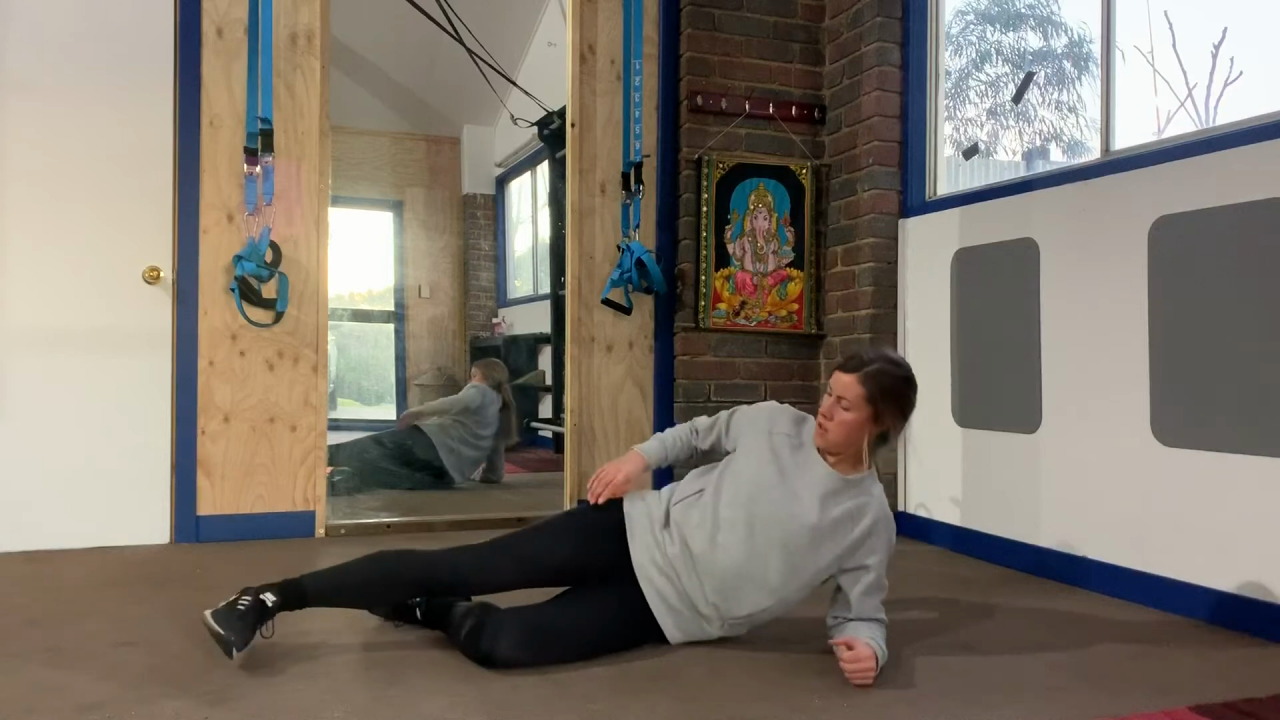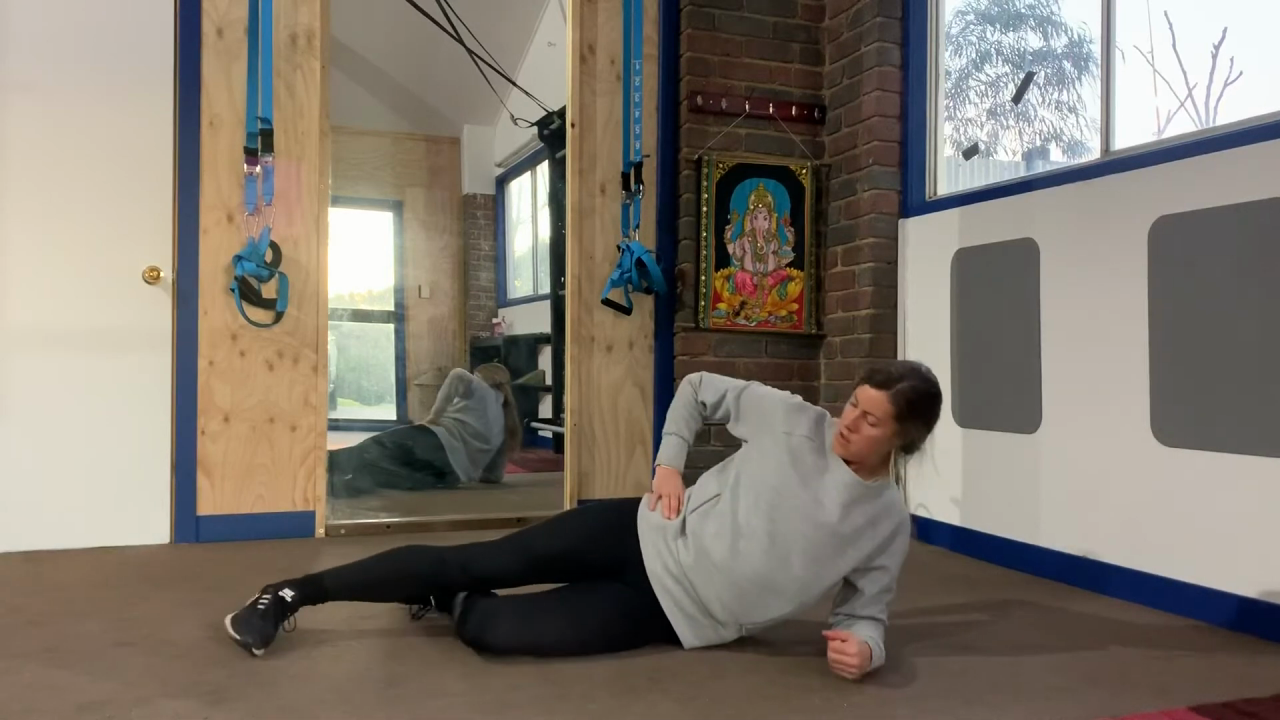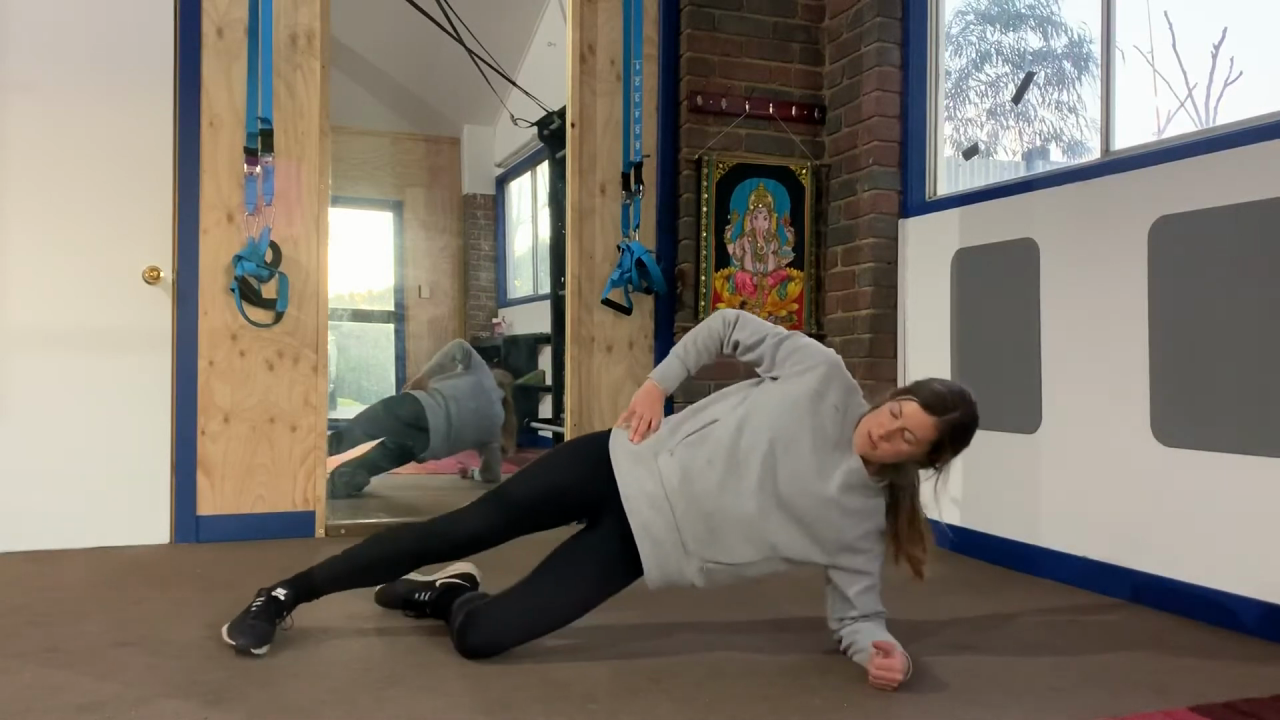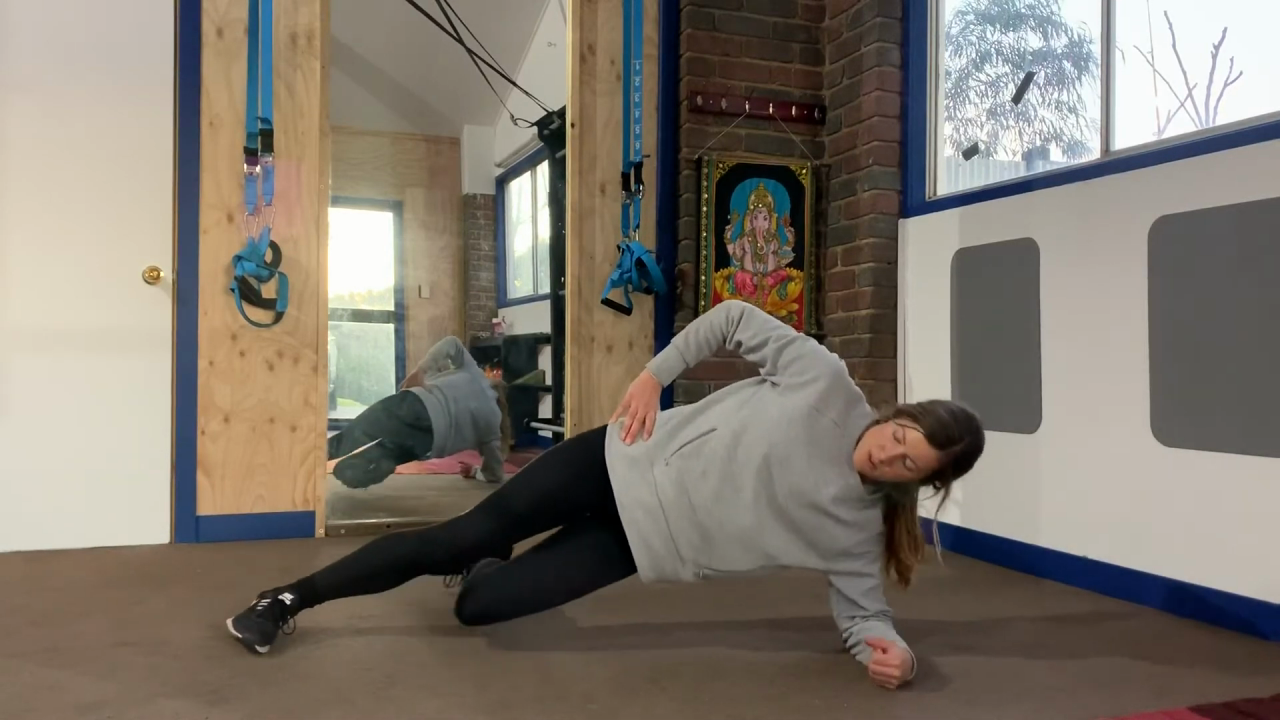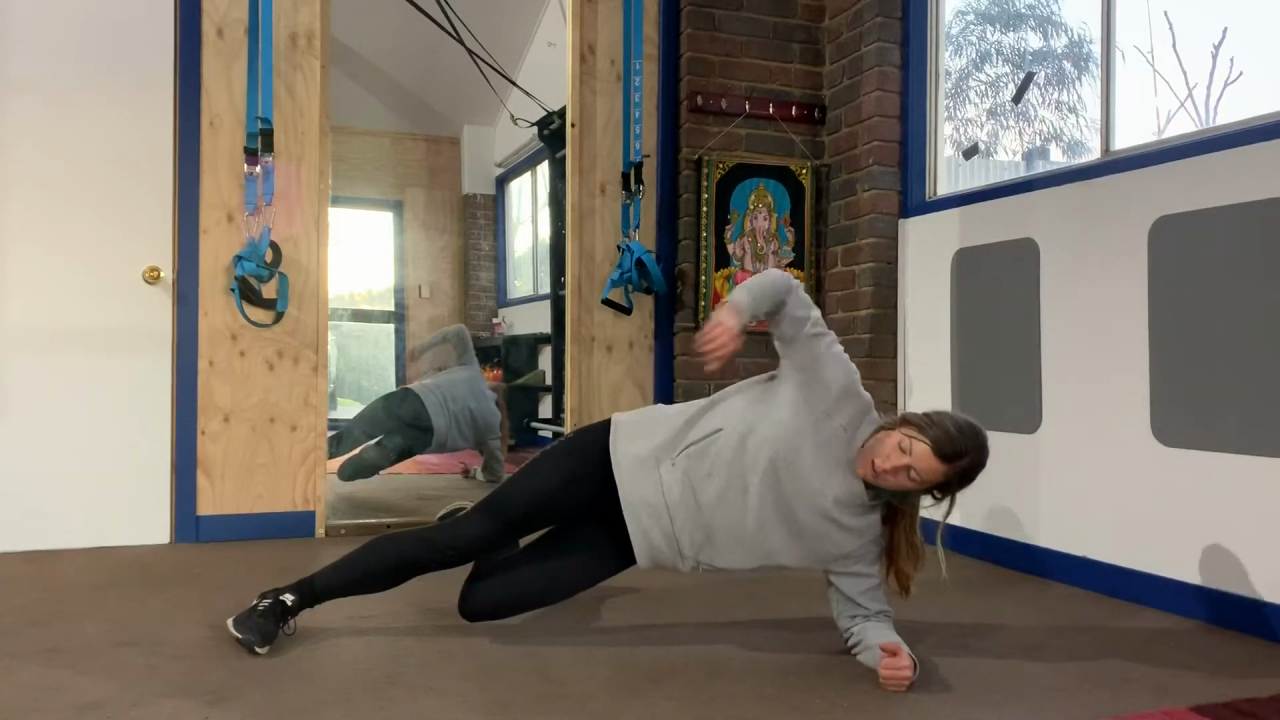
dt=1s
person 1, frame 1
left shoulder: (868, 520)
right shoulder: (777, 424)
left elbow: (859, 612)
right elbow: (704, 430)
left wrist: (866, 648)
right wrist: (640, 455)
left hip: (665, 611)
right hip: (634, 534)
left knee: (504, 643)
right knee: (459, 566)
left ankle: (438, 616)
right ankle: (273, 599)
person 1, frame 2
left shoulder: (886, 525)
right shoulder: (794, 419)
left elbow: (862, 610)
right elbow: (696, 388)
left wrist: (863, 646)
right wrist: (667, 466)
left hip: (672, 611)
right hip: (646, 536)
left knee: (490, 627)
right knee: (474, 560)
left ankle: (450, 601)
right ankle: (292, 593)
person 1, frame 3
left shoulder: (860, 518)
right shoulder: (822, 374)
left elbow: (856, 608)
right elbow: (729, 326)
left wrist: (884, 650)
right wrist: (658, 383)
left hip: (645, 540)
right hip: (627, 466)
left knee: (483, 636)
right knee: (464, 527)
left ankle: (448, 597)
right ankle: (284, 595)
person 1, frame 4
left shoulder: (858, 528)
right shoulder: (826, 381)
left elbow: (861, 607)
right elbow: (733, 318)
left wrist: (889, 649)
right wrist: (653, 374)
left hip: (644, 540)
right hip: (626, 464)
left knee: (479, 607)
right knee: (467, 532)
left ankle: (489, 560)
right ankle: (289, 596)
person 1, frame 5
left shoulder: (859, 529)
right shoulder: (838, 391)
left elbow: (862, 607)
right elbow: (773, 278)
left wrist: (889, 650)
right wrist: (737, 310)
left hip: (639, 534)
right hip: (627, 458)
left knee: (480, 604)
right knee: (472, 534)
left ankle: (490, 547)
right ankle: (289, 598)
person 2, frame 1
left shoulder: (481, 390)
right shoulder: (501, 422)
left elbow: (465, 400)
right elbow: (495, 475)
left wrist: (419, 411)
right wrist: (474, 471)
right hip: (444, 473)
left knee: (360, 451)
right ankle: (350, 478)
person 2, frame 2
left shoulder: (480, 390)
right shoulder: (504, 424)
left elbow: (459, 375)
right elbow: (494, 475)
left wrist: (434, 415)
right wrist: (472, 471)
left hip: (432, 439)
right hip: (448, 471)
left knee: (367, 453)
person 2, frame 3
left shoulder: (480, 373)
right shoulder: (495, 418)
left elbow: (459, 347)
right elbow: (492, 475)
left wrist: (424, 375)
right wrist: (474, 473)
left hip: (413, 405)
right hip: (425, 435)
left knee: (346, 437)
right ankle: (345, 477)
person 2, frame 4
left shoulder: (472, 373)
right shoulder: (492, 419)
left elbow: (451, 343)
right elbow: (494, 475)
left wrist: (419, 371)
right wrist: (475, 472)
right hip: (424, 434)
left knee: (341, 442)
person 2, frame 5
left shoulder: (472, 371)
right shoulder: (490, 419)
left elbow: (460, 331)
right elbow: (494, 474)
left wrist: (422, 348)
right wrist: (476, 472)
right hip: (423, 429)
left knee: (339, 443)
right knee: (348, 471)
